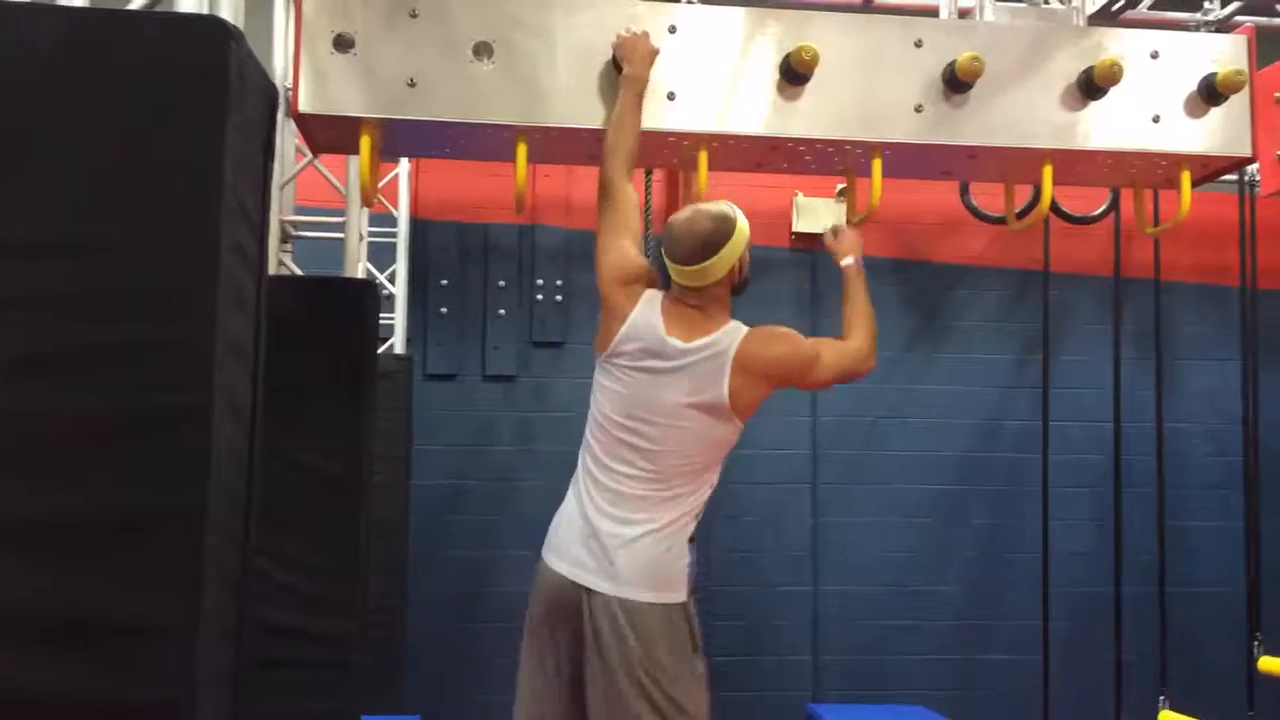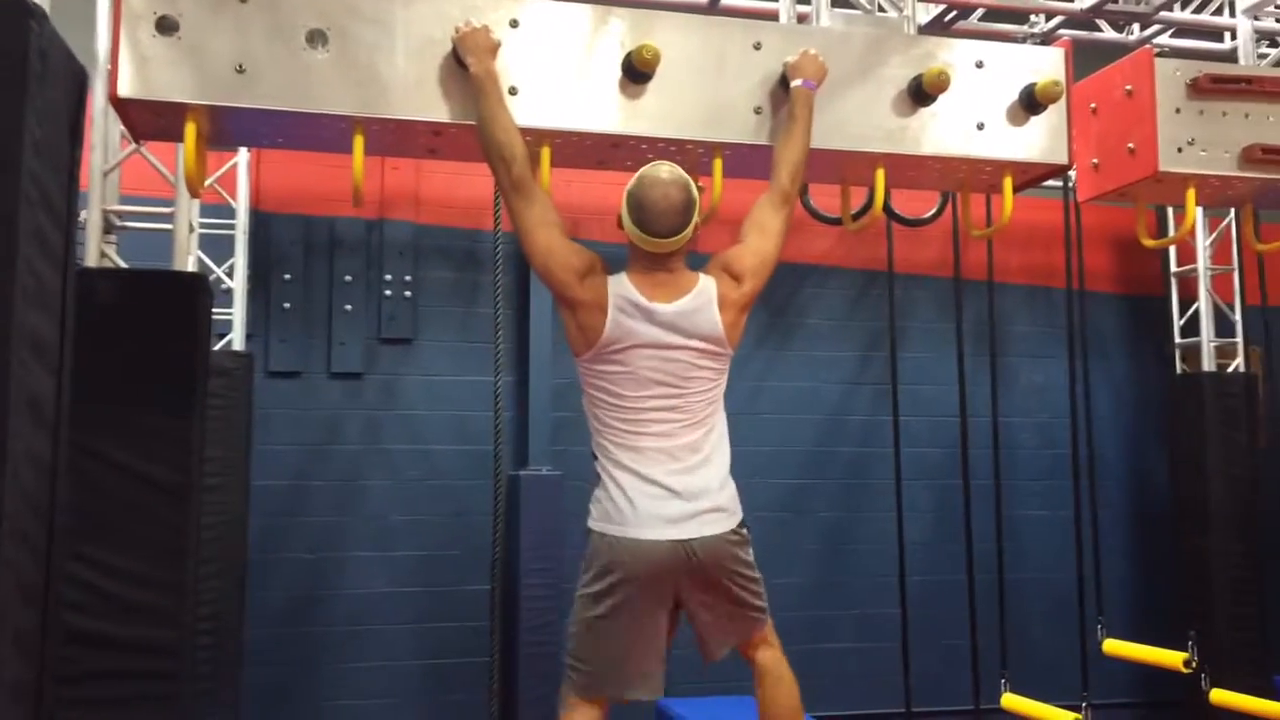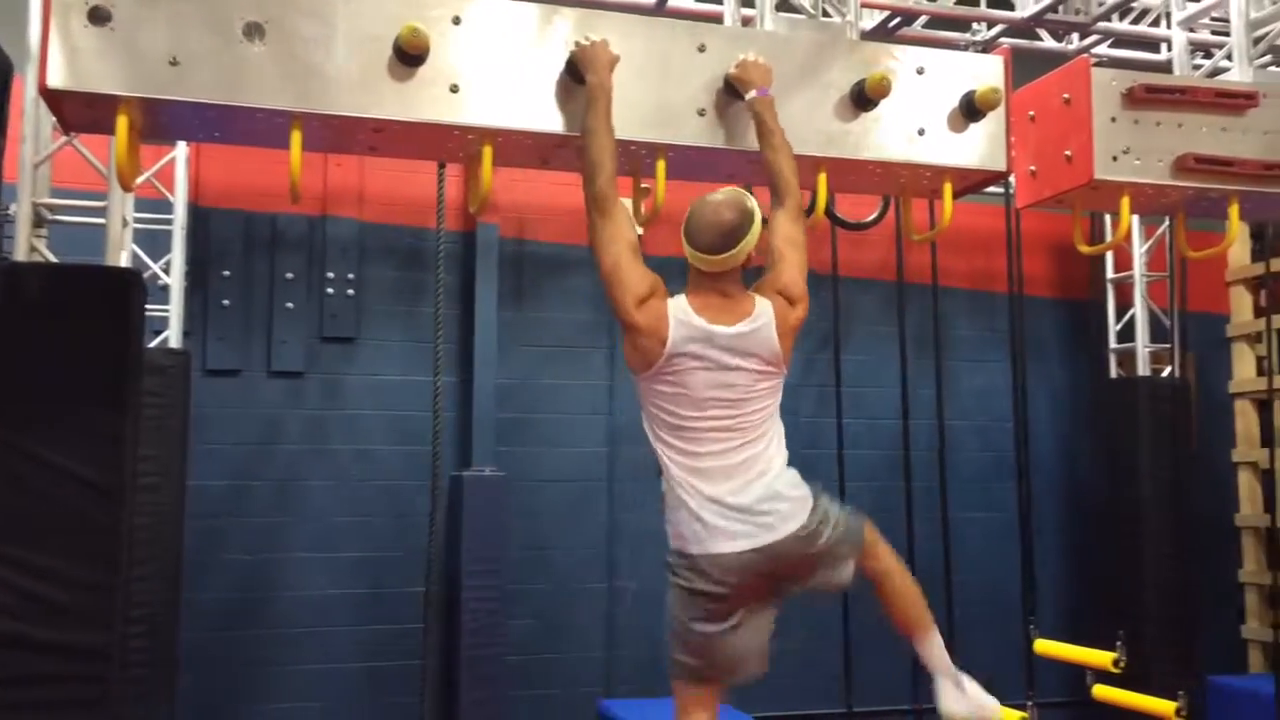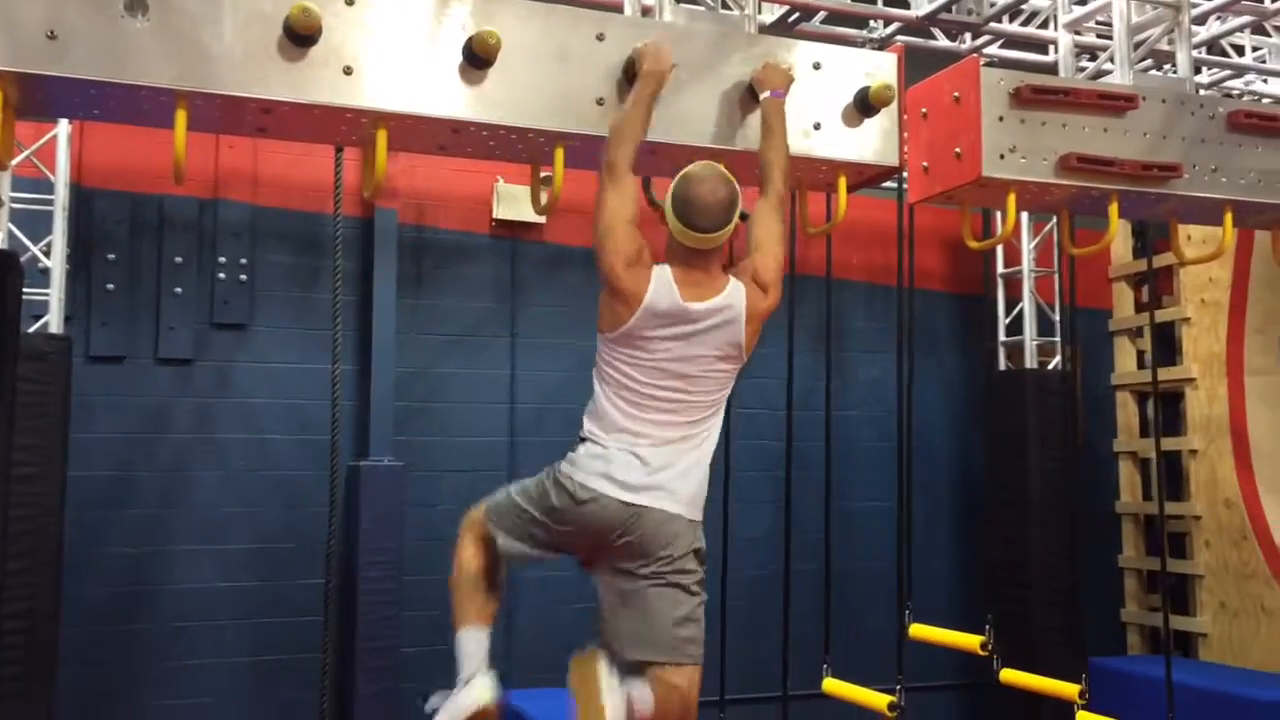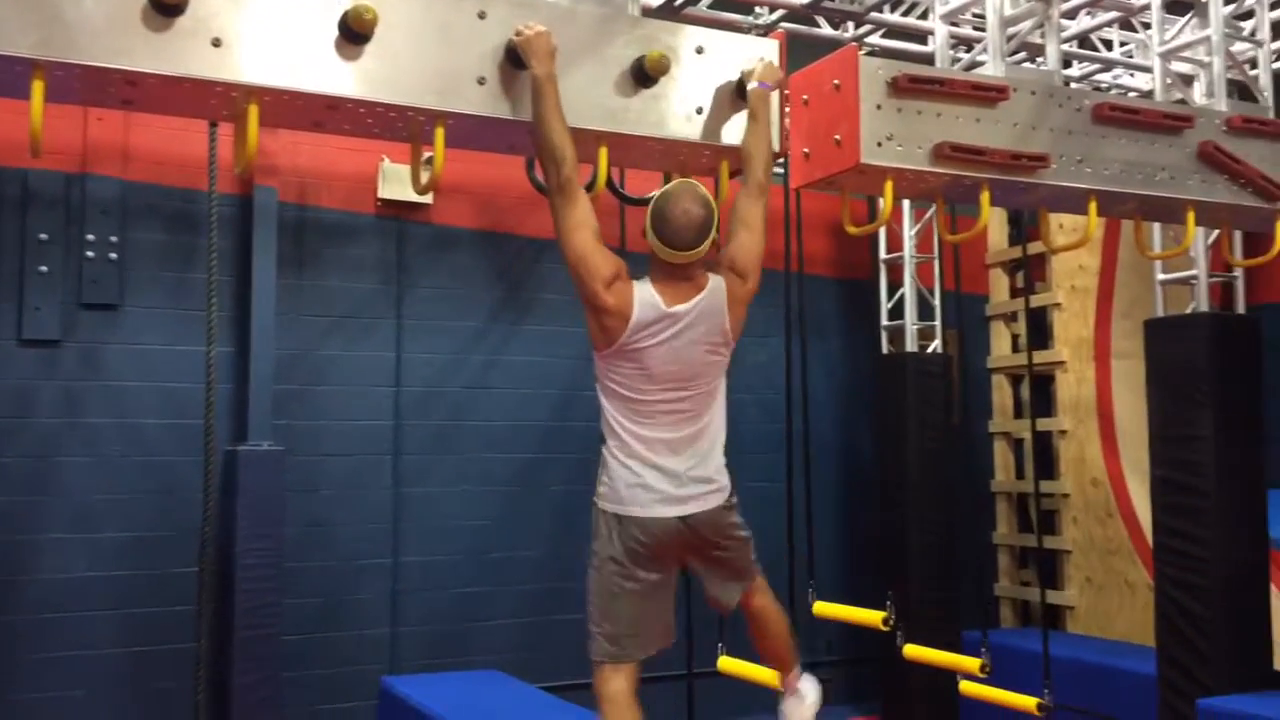
dt=1s
person 1, frame 1
left shoulder: (624, 306)
right shoulder: (758, 355)
left elbow: (615, 181)
right elbow: (859, 353)
left wrist: (635, 74)
right wrist: (849, 260)
left hip: (562, 568)
right hip: (643, 590)
person 1, frame 2
left shoulder: (588, 297)
right shoulder: (728, 294)
left elbow: (517, 181)
right elbow: (782, 193)
left wrist: (481, 69)
right wrist: (804, 89)
left hip: (627, 541)
right hip: (715, 532)
right knee: (766, 653)
person 1, frame 3
left shoulder: (648, 319)
right shoulder: (781, 313)
left elbow: (601, 199)
right elbow: (791, 200)
left wrist: (597, 85)
right wrist: (759, 97)
left hip: (707, 557)
right hip: (792, 529)
right knee: (871, 544)
person 1, frame 4
left shoulder: (630, 281)
right shoulder: (753, 300)
left elbow: (617, 168)
right elbow: (774, 195)
left wrist: (648, 80)
right wrist: (772, 101)
left hip: (585, 492)
right hip: (667, 521)
left knee: (476, 530)
person 1, frame 5
left shoulder: (613, 302)
right shoulder: (730, 296)
left elbow: (563, 181)
right elbow: (754, 189)
left wrist: (542, 72)
right wrist: (760, 96)
left hip: (630, 514)
right hip: (708, 505)
right knee: (753, 593)
